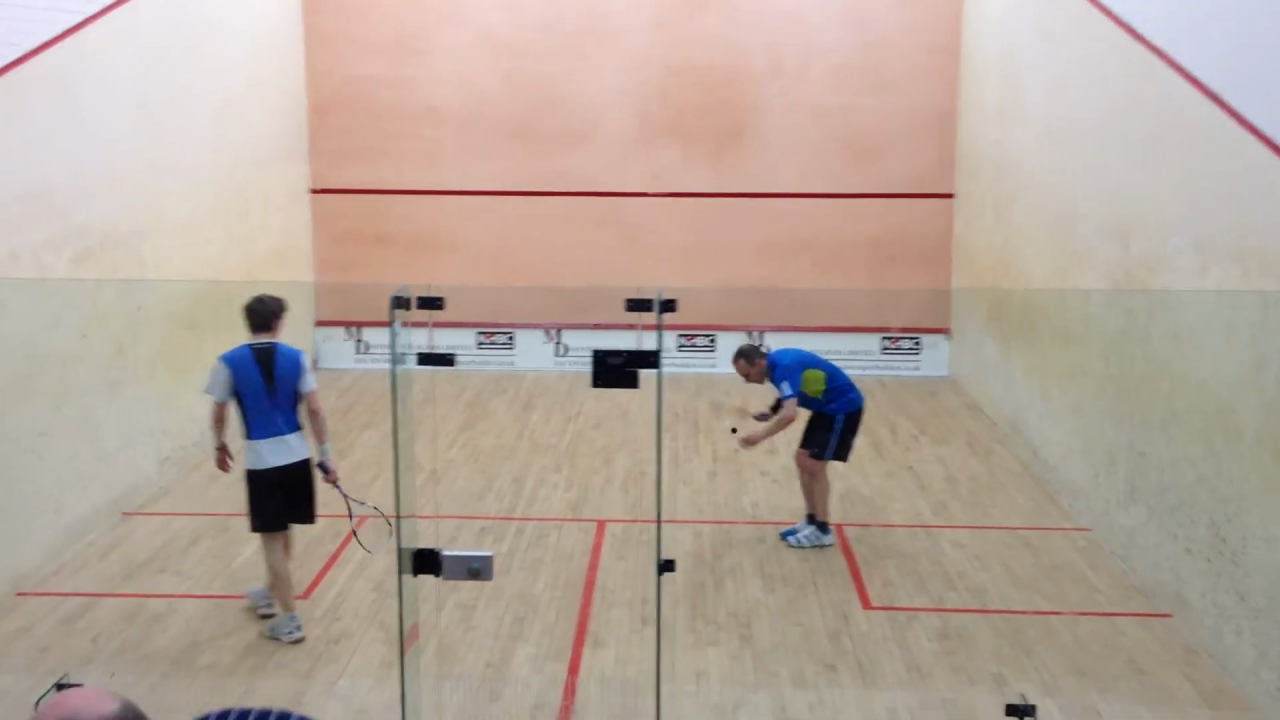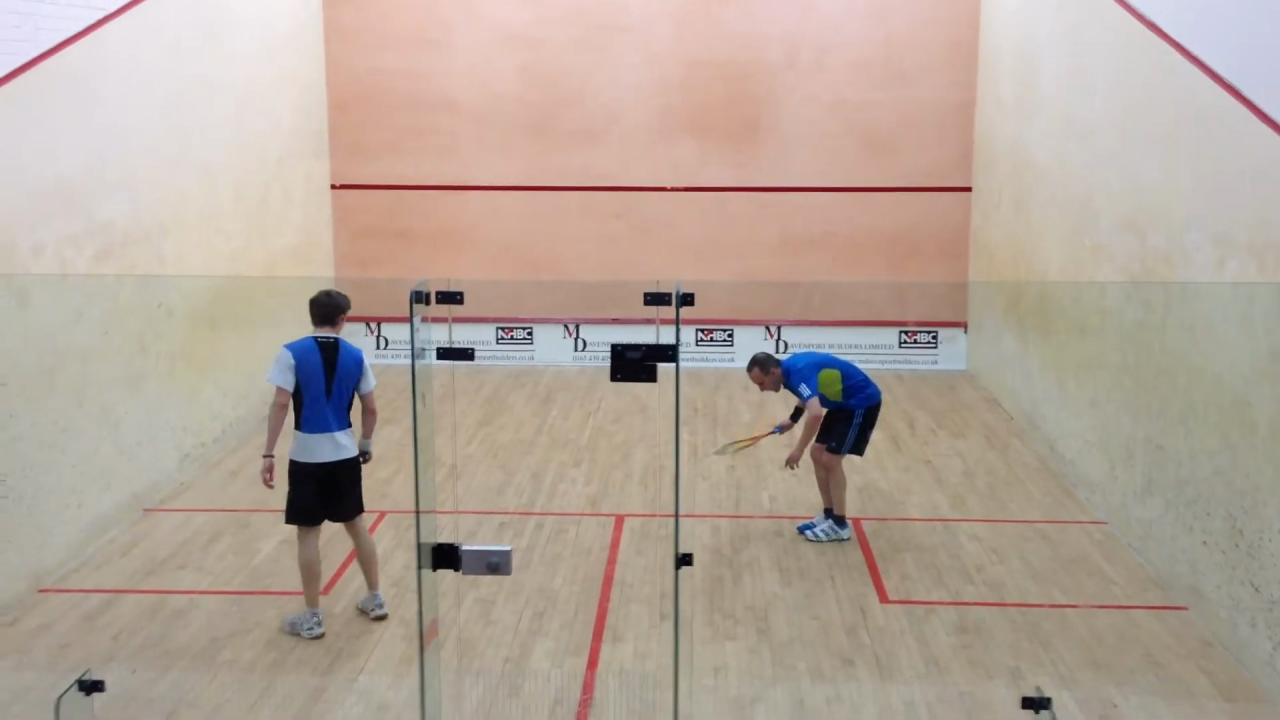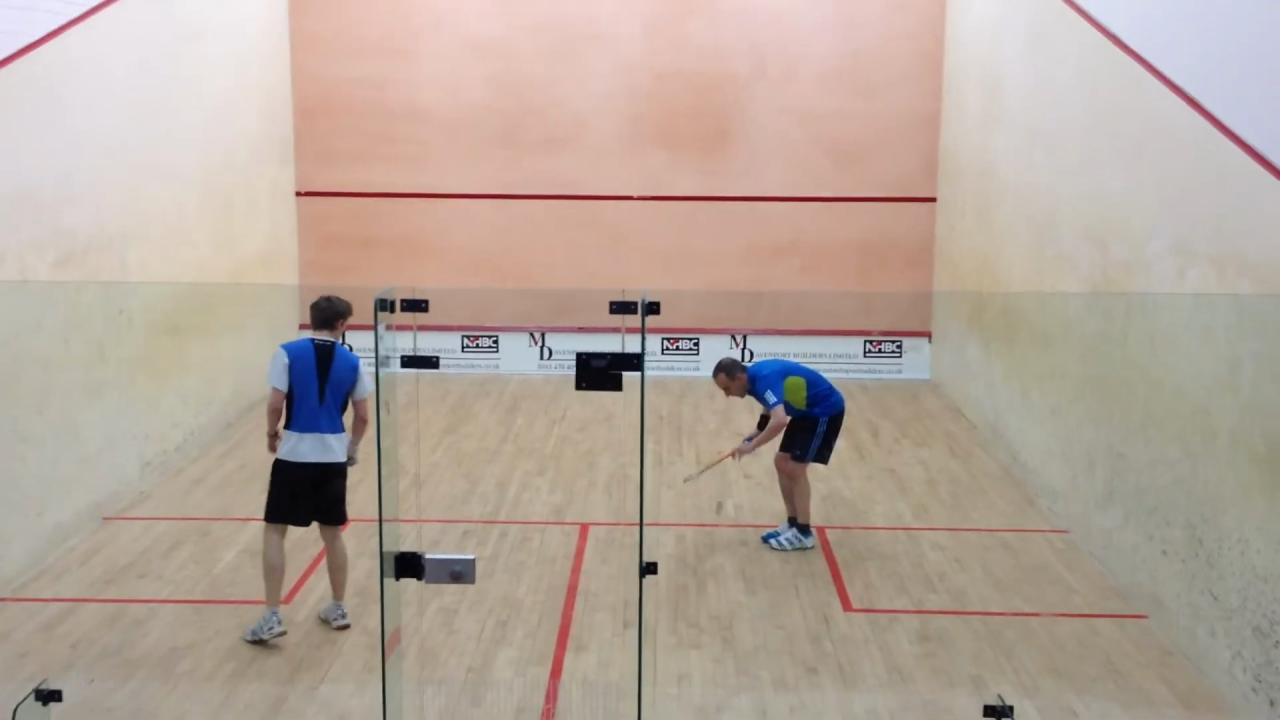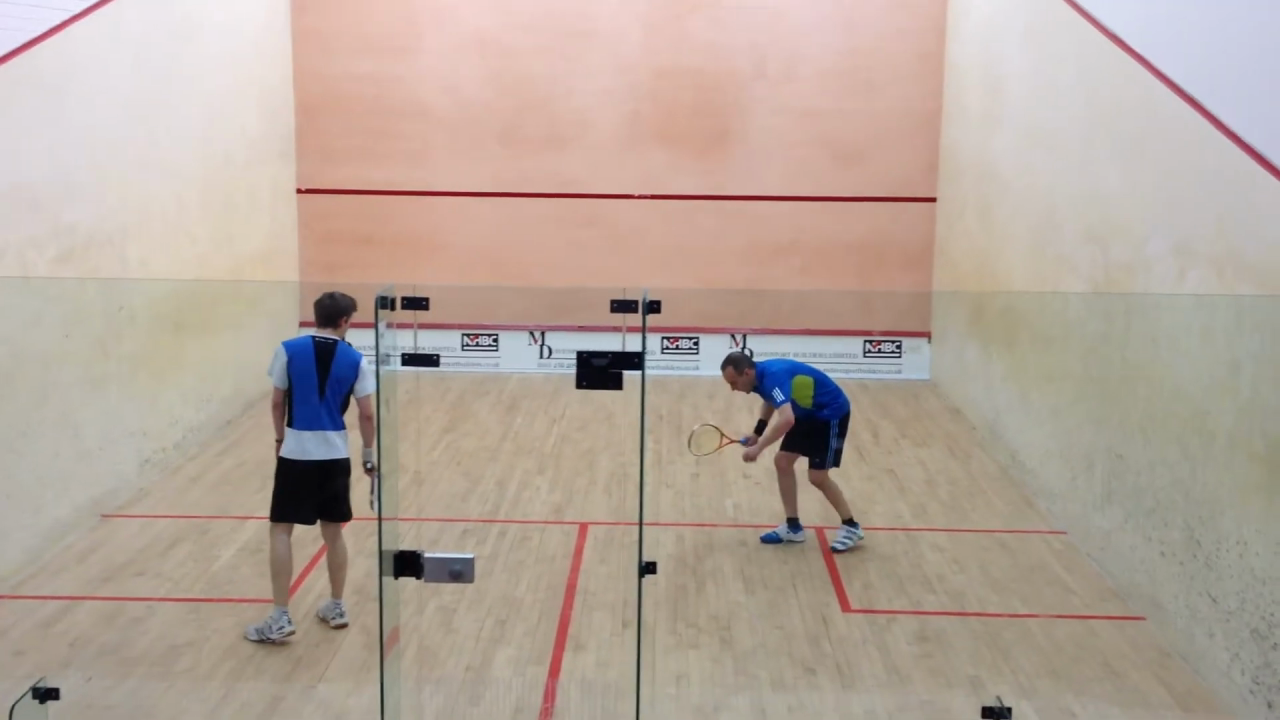
dt=0.4s
person 1, frame 1
left shoulder: (229, 363)
right shoulder: (296, 357)
left elbow: (219, 415)
right elbow: (314, 410)
left wrist: (220, 446)
right wrist: (326, 457)
left hip: (261, 462)
right hip: (297, 457)
left knee: (272, 540)
right knee: (283, 532)
left ankle: (288, 621)
right ankle: (271, 595)
person 1, frame 2
left shoulder: (292, 353)
right shoulder: (356, 355)
left elbow: (280, 405)
right elbow: (370, 409)
left wrist: (268, 454)
right wrist: (365, 444)
left hip: (307, 456)
right hip: (345, 453)
left knee: (307, 535)
right knee: (356, 526)
left ankle: (312, 616)
right ankle: (375, 598)
person 1, frame 3
left shoulder: (288, 353)
right shoulder: (352, 362)
left elbow: (275, 405)
right elbow: (363, 417)
left wrist: (272, 434)
right wrist: (351, 448)
left hip: (293, 456)
right hip: (332, 457)
left knee: (274, 532)
right knee: (332, 534)
left ankle: (272, 617)
right ankle: (338, 608)
person 1, frame 4
left shoulder: (289, 350)
right shoulder: (355, 359)
left elbow: (277, 403)
right elbow: (366, 414)
left wrist: (280, 439)
right wrist: (368, 454)
left hip: (296, 453)
right hip: (335, 454)
left knee: (281, 531)
right knee: (333, 532)
left ankle: (280, 617)
right ankle: (336, 607)
person 2, frame 1
left shoulder: (784, 367)
right shoulder: (776, 362)
left elbow: (789, 415)
right elbow: (789, 394)
left wrist: (760, 436)
right wrist: (773, 411)
left hip: (844, 406)
right hip: (828, 406)
left knee: (815, 465)
right knee: (802, 459)
left ankle: (822, 530)
right ankle: (812, 521)
person 2, frame 2
left shoulder: (798, 372)
right shoulder: (790, 368)
left elbow: (816, 414)
right elbow: (809, 397)
left wrist: (798, 450)
right wrist: (793, 420)
left hip: (861, 402)
right hip: (844, 402)
left knee: (831, 459)
right knee: (818, 454)
left ankle: (839, 525)
right ankle: (829, 515)
person 2, frame 3
left shoulder: (765, 379)
right shoulder: (755, 376)
left elbow: (780, 421)
right elbow: (770, 404)
left wrist: (752, 445)
right wrist: (759, 430)
left hip: (826, 410)
right hip: (807, 411)
left knee: (795, 468)
right knee: (782, 462)
left ankle: (803, 533)
right ankle: (793, 524)
person 2, frame 4
left shoulder: (773, 376)
right shoulder: (760, 377)
left elbow: (786, 420)
right elbow: (770, 403)
left wrist: (758, 447)
right wrist: (757, 433)
left hip: (832, 412)
right hip: (808, 414)
left knee: (817, 477)
right knee: (782, 462)
left ankle: (851, 527)
right ankle: (793, 527)
